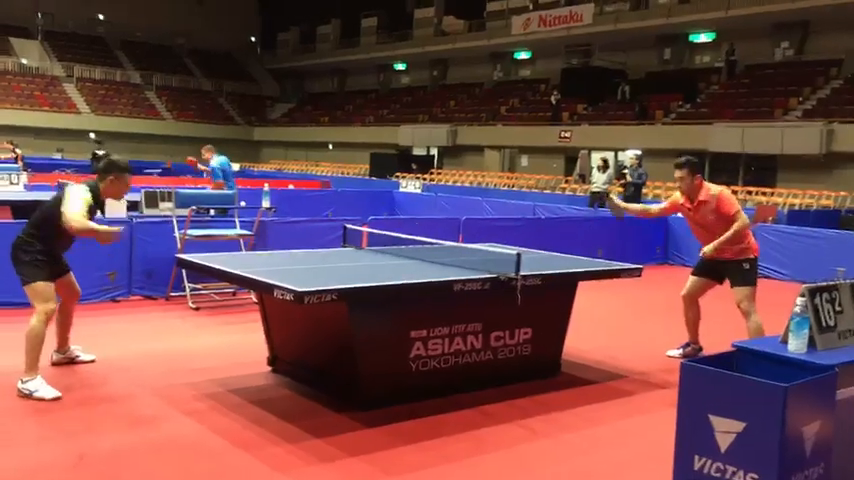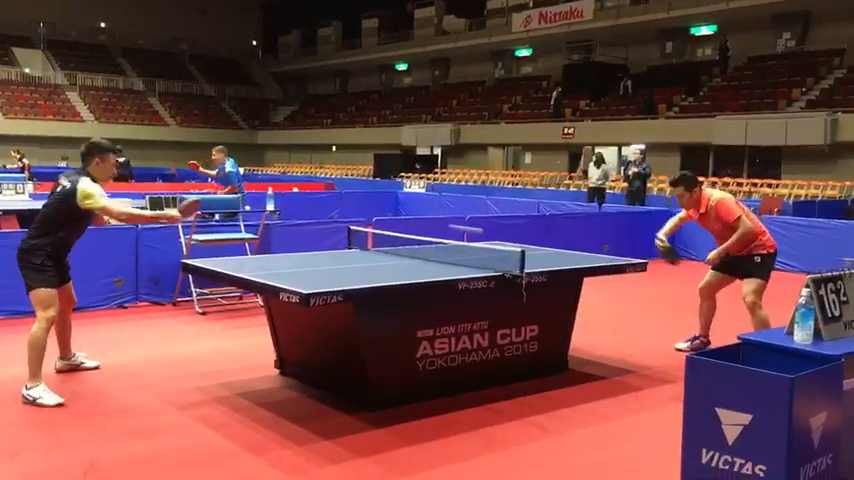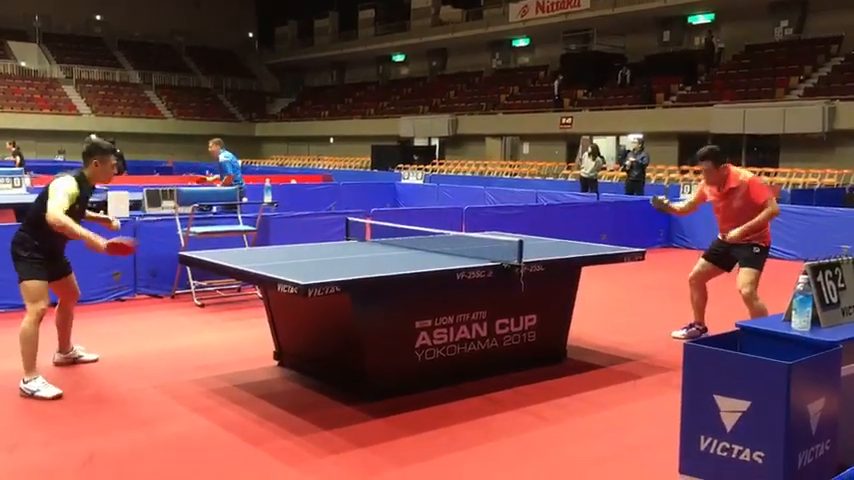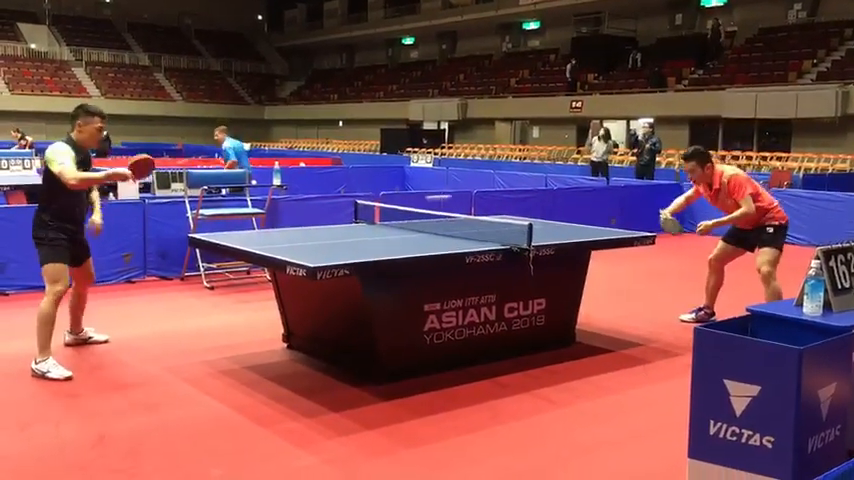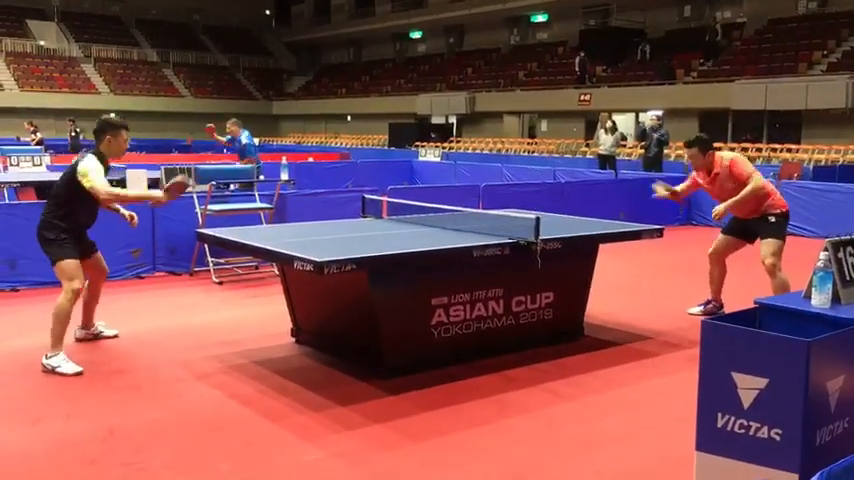
dt=1s
person 1, frame 1
left shoulder: (93, 196)
right shoulder: (80, 192)
right elbow: (72, 223)
left wrist: (99, 233)
right wrist: (107, 232)
left hip: (48, 252)
right hip: (32, 252)
left knee: (71, 296)
right knee: (46, 309)
left ankle: (63, 351)
right ankle: (29, 379)
person 1, frame 2
left shoulder: (72, 178)
right shoulder: (86, 185)
right elbow: (121, 213)
left wrist: (97, 216)
right wrist: (165, 216)
left hip: (51, 254)
right hip: (36, 255)
left knee: (66, 306)
right knee: (48, 315)
left ankle: (66, 358)
right ankle: (33, 387)
person 1, frame 3
left shoulder: (86, 186)
right shoulder: (68, 185)
right elbow: (55, 218)
left wrist: (102, 218)
right wrist: (92, 239)
left hip: (52, 250)
right hip: (30, 250)
left knee: (70, 297)
right knee: (38, 308)
left ankle: (65, 351)
right ankle: (30, 380)
person 1, frame 4
left shoulder: (85, 155)
right shoulder: (59, 150)
left elbow: (89, 189)
right elbow: (73, 181)
left wrist: (96, 213)
right wrist: (113, 174)
left hip: (72, 230)
right hip: (51, 230)
left knee: (84, 282)
right knee: (57, 289)
left ankle: (76, 332)
right ankle: (42, 360)
person 1, frame 5
left shoulder: (97, 162)
right shoulder: (88, 163)
right elbow: (105, 194)
left wrist: (121, 211)
right wrist: (152, 196)
left hip: (75, 231)
right hip: (55, 231)
left knee: (99, 275)
right knee: (74, 287)
left ankle: (86, 328)
right ankle: (53, 356)
person 2, frame 1
left shoulder: (718, 194)
right shoulder: (681, 199)
left elbow: (744, 223)
right elbow: (654, 210)
left wrist: (717, 244)
right wrist: (622, 206)
left hip: (741, 253)
right hip: (715, 256)
left knee: (746, 307)
right knee: (688, 296)
right ankle: (694, 346)
person 2, frame 2
left shoulder: (718, 201)
right shoulder: (693, 207)
left elbow: (747, 229)
right elbow: (676, 220)
left wrist: (719, 252)
right wrist: (662, 235)
left hip: (758, 249)
right hip: (734, 252)
left knee: (751, 300)
right knee: (705, 290)
right ankle: (702, 338)
person 2, frame 3
left shoulder: (747, 180)
right shoulder: (707, 185)
left elbow: (773, 209)
right elbow: (687, 207)
left wrist: (743, 229)
right wrist: (667, 206)
left hip: (753, 241)
right hip: (725, 241)
left knee: (746, 291)
right knee: (695, 278)
right ankle: (698, 327)
person 2, frame 4
left shoulder: (731, 177)
right shoulder: (702, 183)
left elbow: (748, 210)
right elbow: (686, 197)
left wrist: (714, 224)
right wrist: (669, 211)
left hip: (770, 221)
right hip: (744, 224)
left knee: (765, 271)
right knee: (714, 262)
right ankle: (706, 311)
person 2, frame 5
left shoulder: (731, 161)
right shoulder: (700, 175)
left elbow: (758, 185)
right elbow: (679, 192)
left wrist: (728, 205)
right wrist: (665, 191)
left hip: (771, 211)
right hip: (746, 216)
left knee: (770, 263)
right knee: (715, 255)
right ankle: (715, 303)
